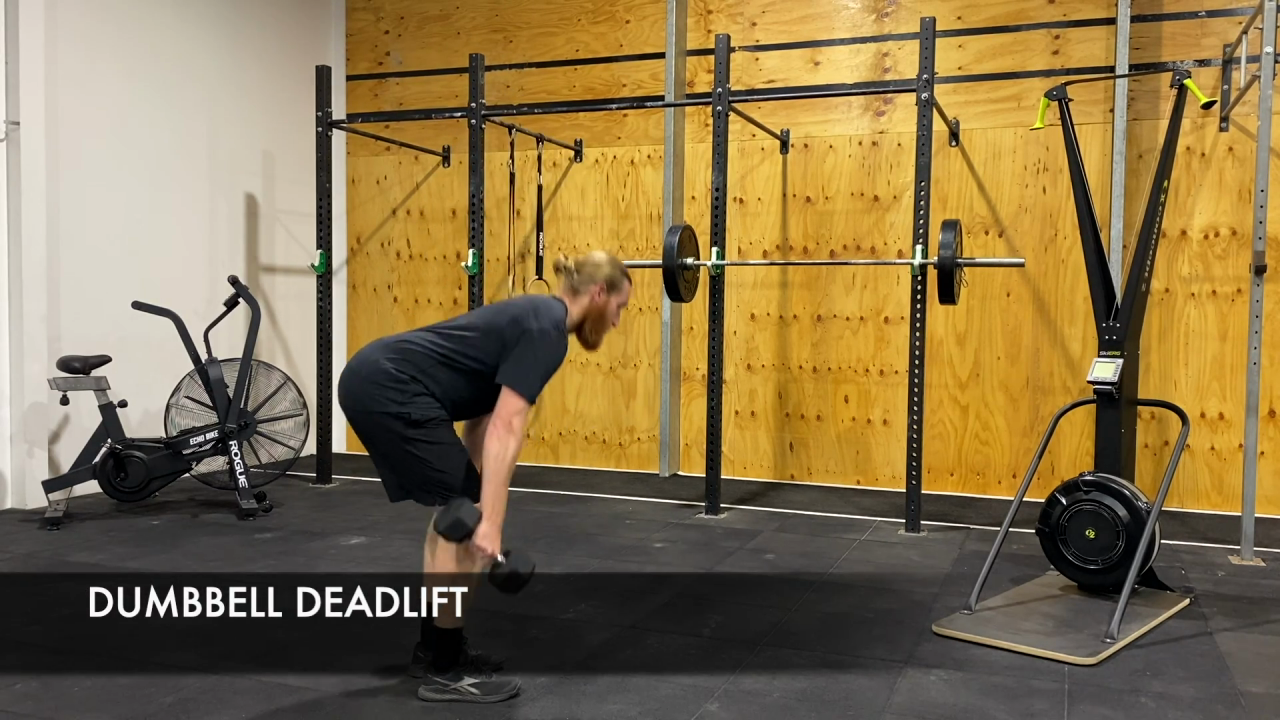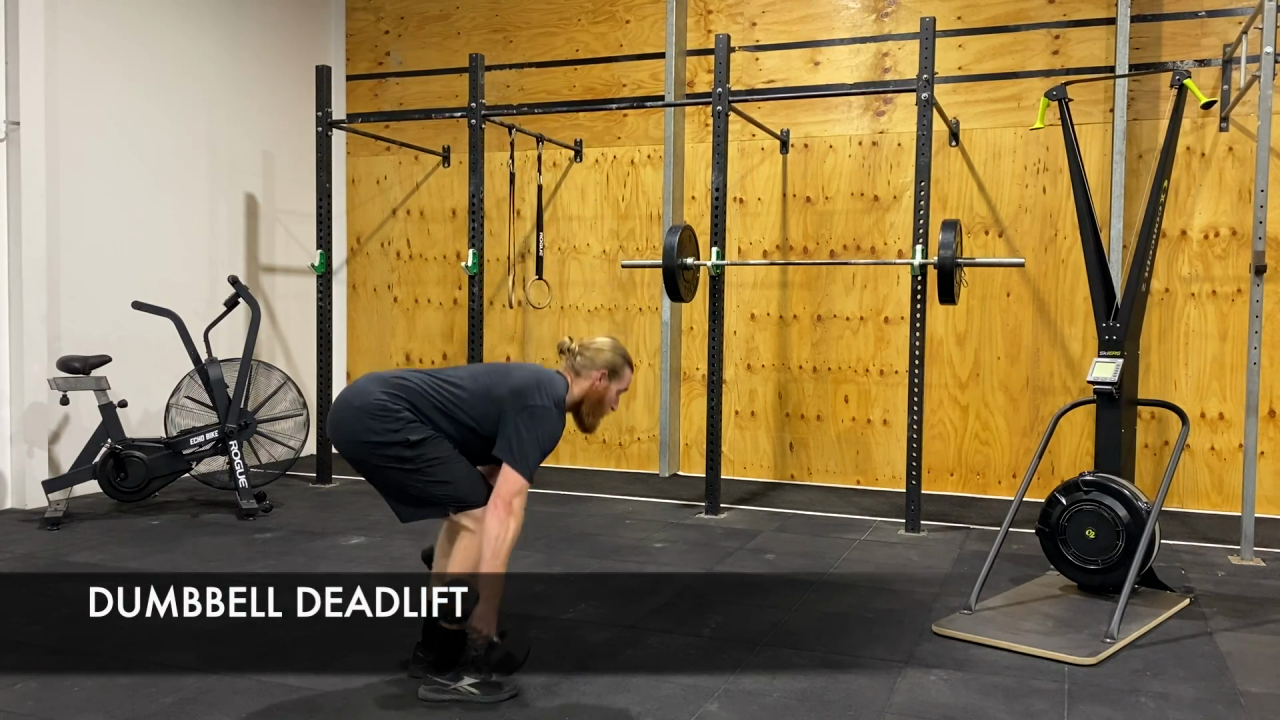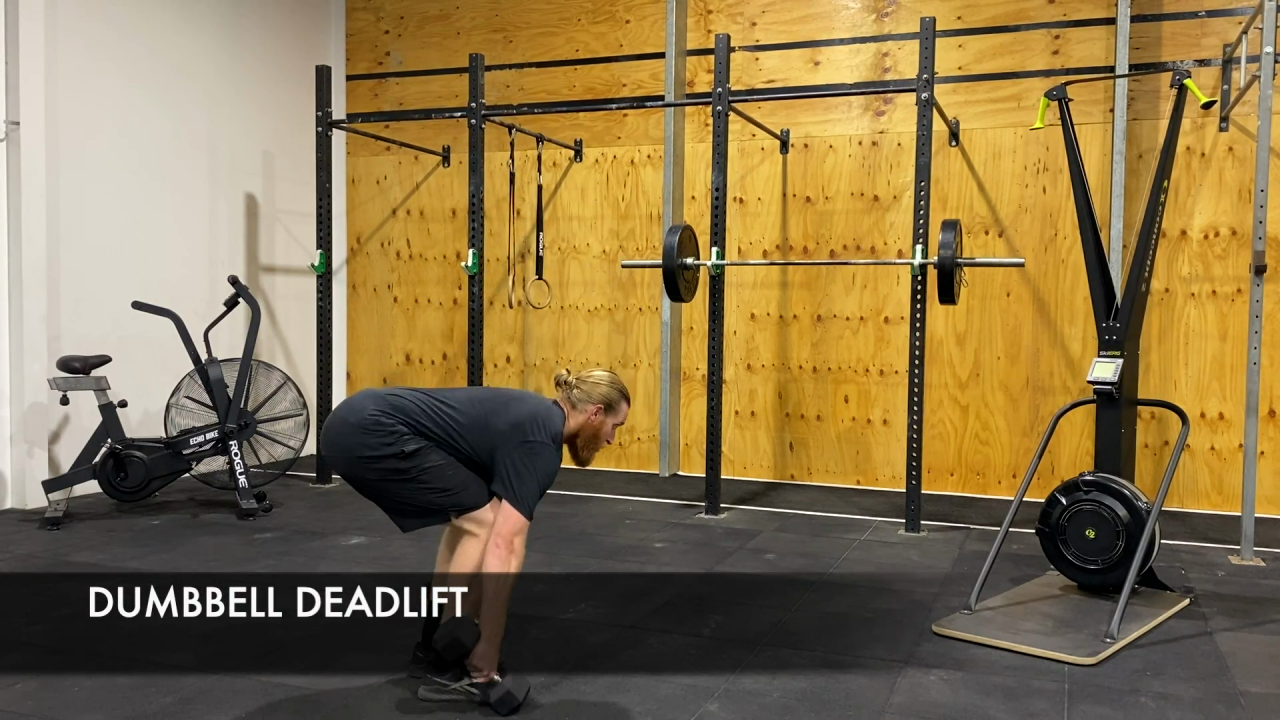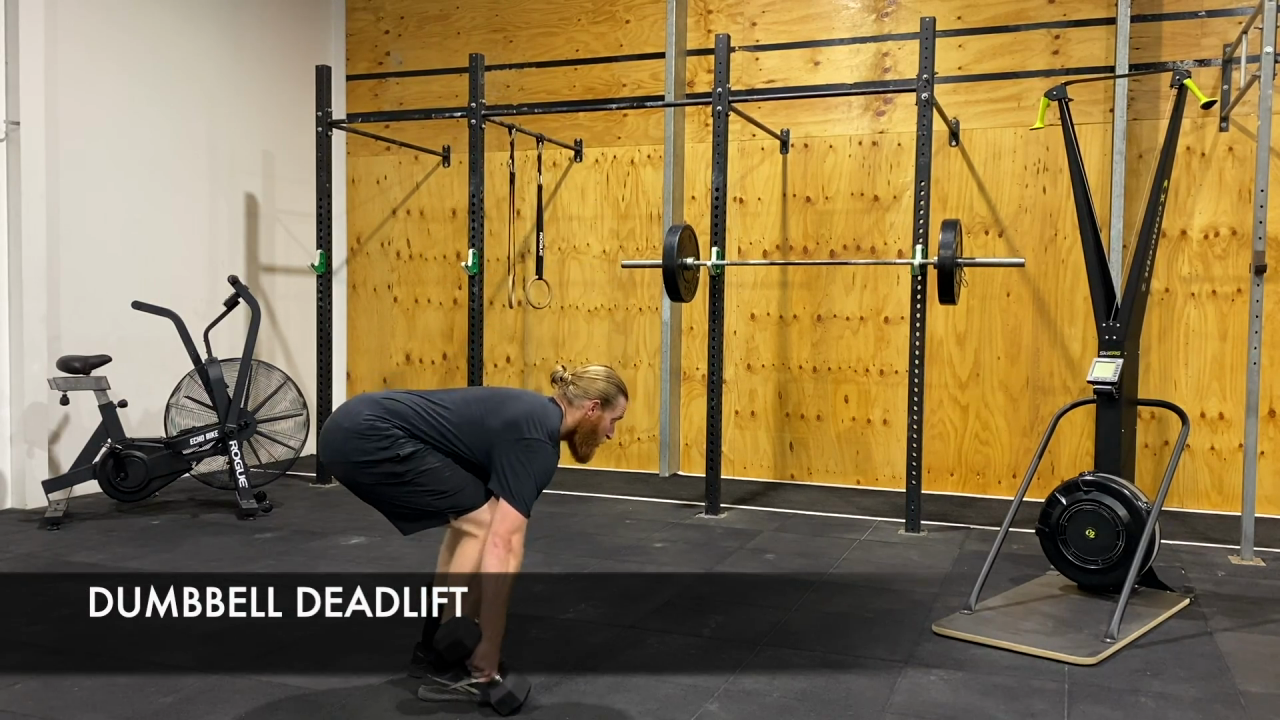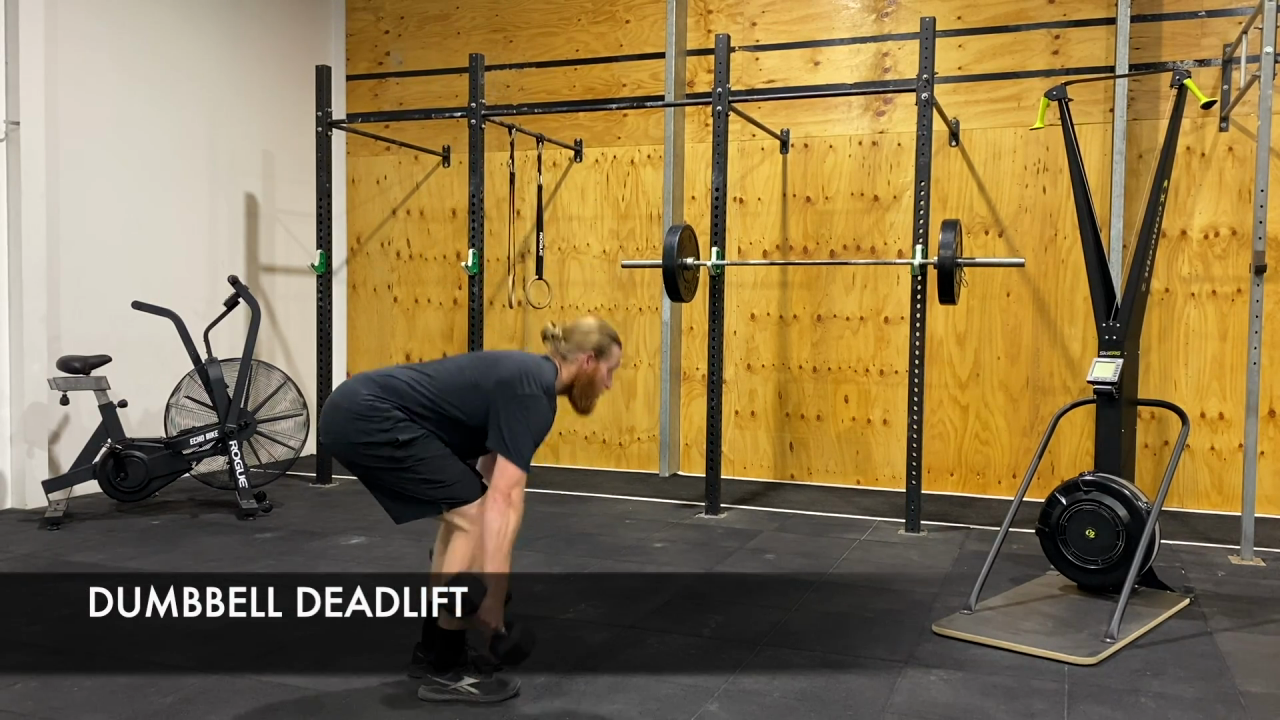
dt=0.3s
person 1, frame 1
left shoulder: (536, 317)
right shoulder: (545, 334)
left elbow: (486, 412)
right elbow: (505, 429)
left wrist: (465, 478)
right wrist: (489, 525)
left hip: (370, 380)
right hip: (385, 390)
left knee: (454, 505)
left ankle: (436, 646)
right ankle: (444, 668)
person 1, frame 2
left shoulder: (536, 388)
right shoulder: (544, 409)
left elbow: (490, 475)
right elbow: (505, 507)
right wrist: (487, 605)
left hip: (363, 409)
right hip: (377, 420)
left knee: (467, 513)
right knee: (476, 519)
left ankle: (436, 644)
right ankle: (445, 667)
person 1, frame 3
left shoulder: (536, 416)
right shoulder: (539, 443)
right elbow: (505, 545)
right wrist: (488, 648)
left hip: (355, 424)
right hip: (369, 434)
left knee: (471, 515)
right knee: (483, 523)
left ankle: (435, 646)
right ankle: (447, 666)
person 1, frame 4
left shoulder: (532, 415)
right shoulder: (537, 441)
right elbow: (503, 543)
right wrist: (489, 647)
left hip: (354, 429)
right hip: (365, 438)
left knee: (471, 516)
right knee: (482, 523)
left ankle: (435, 645)
right ankle: (447, 666)
person 1, frame 5
left shoulder: (524, 375)
right shoulder: (533, 395)
left elbow: (488, 479)
right elbow: (504, 499)
right wrist: (493, 599)
left hip: (358, 411)
right hip: (367, 419)
left knee: (465, 512)
right knee: (471, 519)
left ankle: (439, 647)
right ankle: (444, 667)
